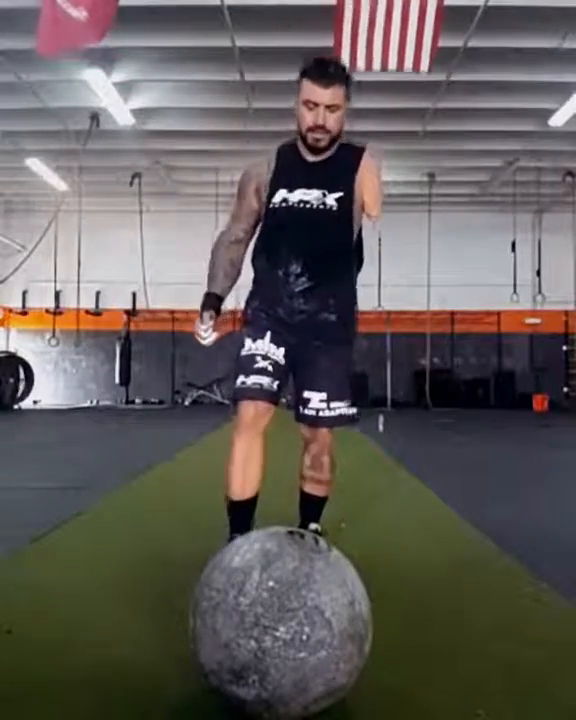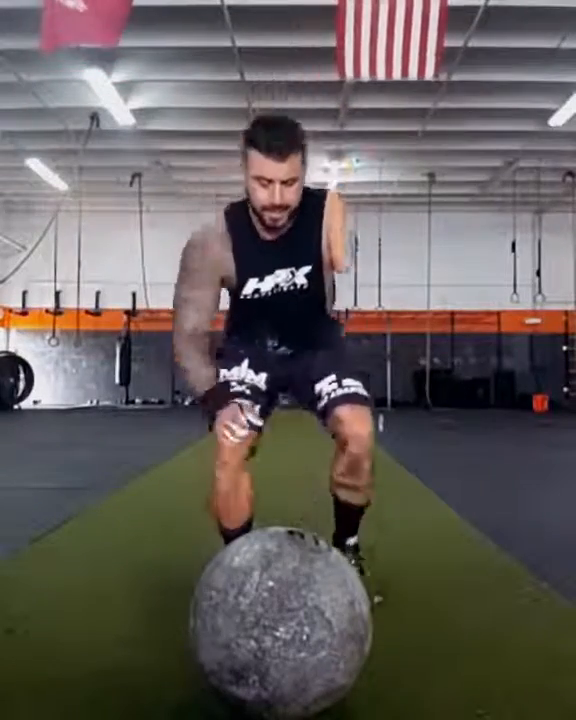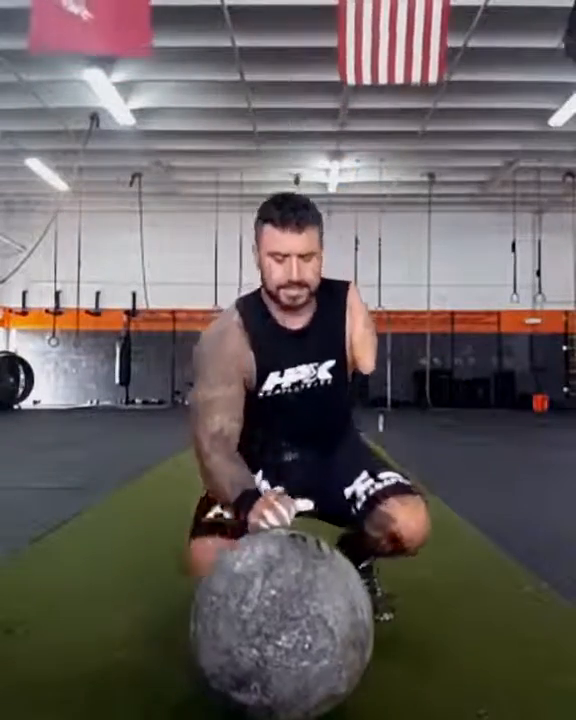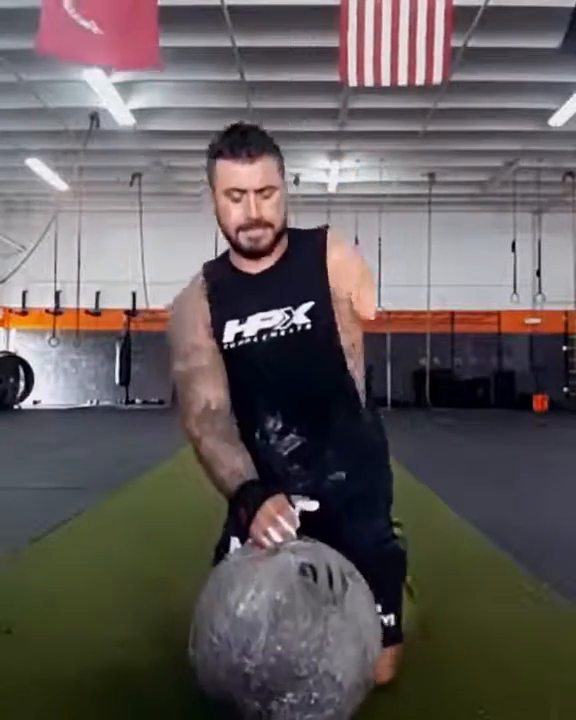
dt=0.5s
person 1, frame 1
left shoulder: (362, 166)
right shoulder: (266, 169)
right elbow: (233, 239)
right wrist: (212, 301)
left hip: (329, 323)
right hip: (269, 314)
left knee: (319, 436)
right knee: (251, 418)
left ankle: (309, 534)
right ankle: (240, 544)
person 1, frame 2
left shoulder: (327, 210)
right shoulder: (212, 243)
left elbow: (343, 276)
right elbow: (189, 333)
right wrist: (215, 399)
left hip: (315, 343)
right hip: (249, 347)
left knee: (357, 432)
right knee: (229, 450)
left ankle: (346, 546)
person 1, frame 3
left shoulder: (346, 302)
right shoulder: (228, 338)
right elbow: (214, 442)
right wrist: (248, 500)
left hip: (333, 450)
right hip: (261, 462)
left knee: (411, 527)
right knee: (207, 560)
left ankle: (355, 562)
person 1, frame 4
left shoulder: (332, 254)
right shoulder: (197, 302)
right elbow: (206, 420)
right wrist: (250, 497)
left hip: (354, 480)
right hip: (264, 488)
left knee: (375, 668)
left ankle: (384, 569)
